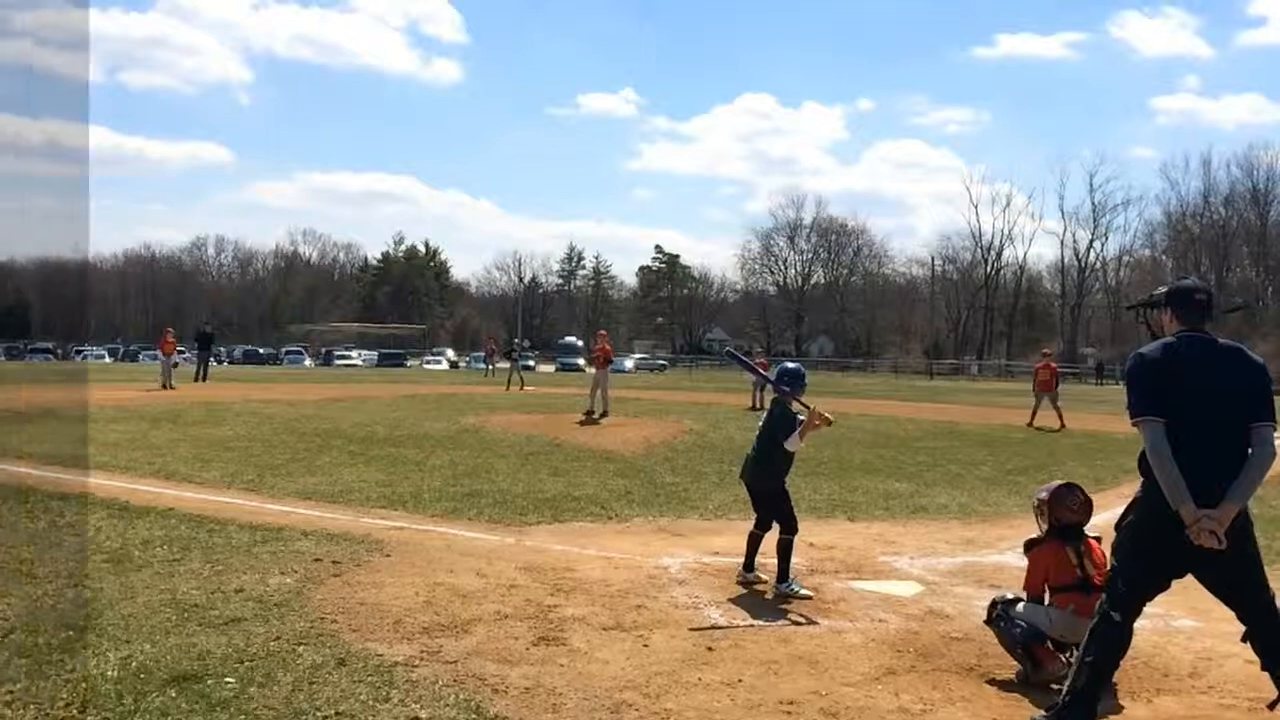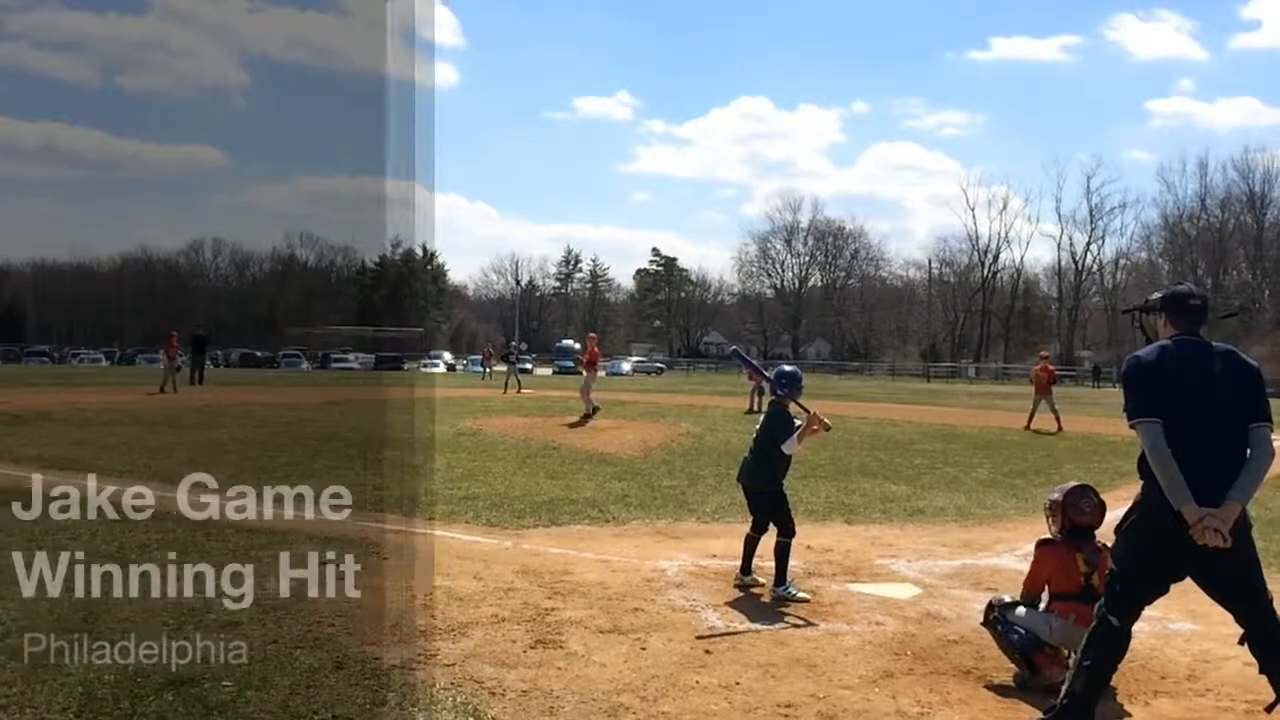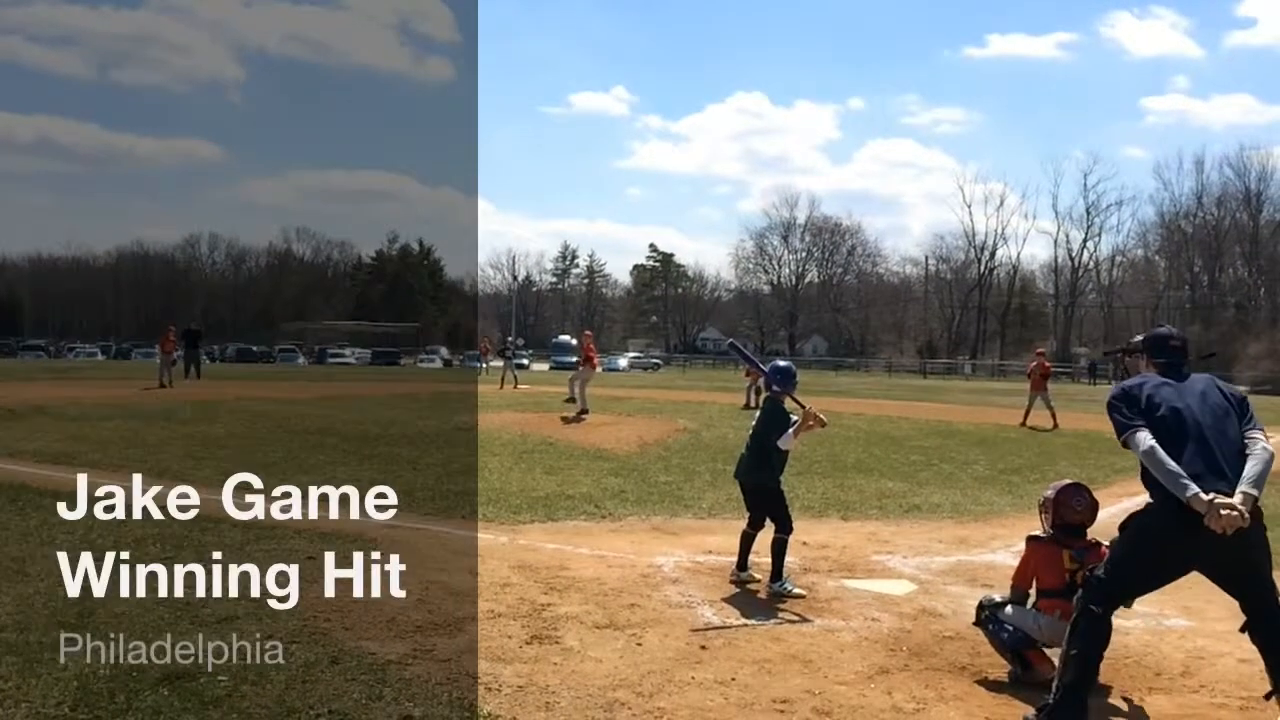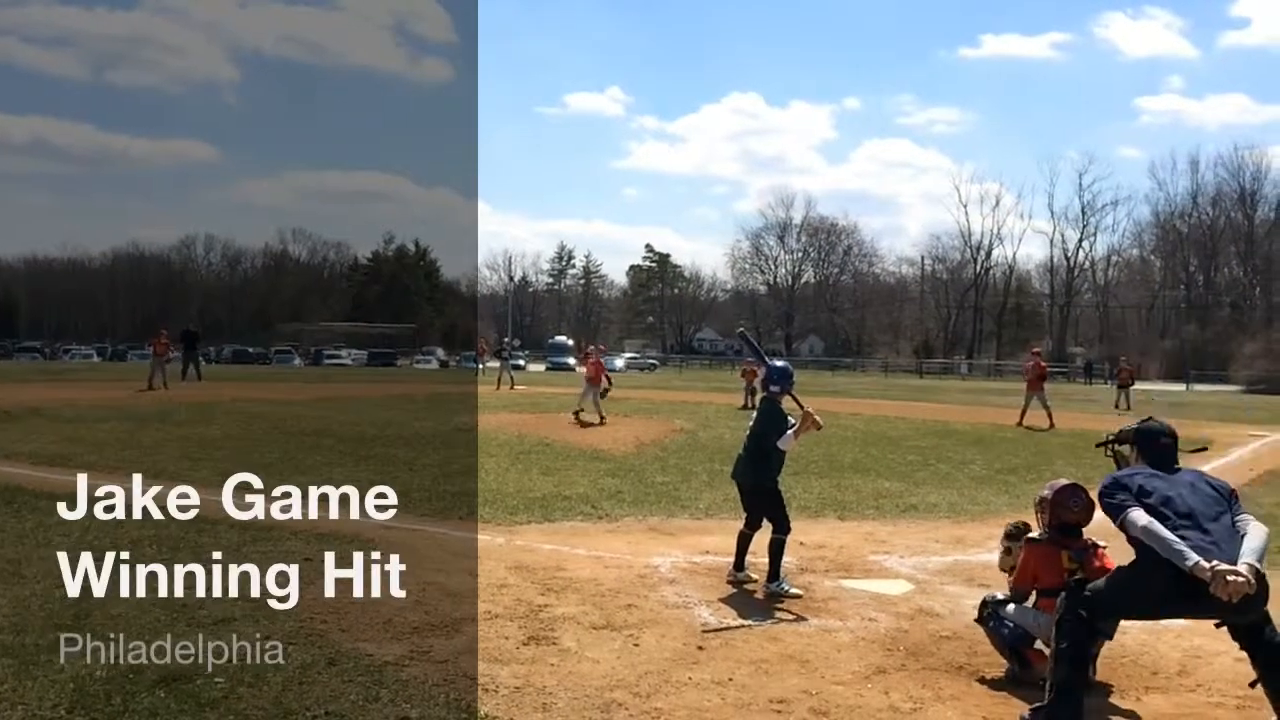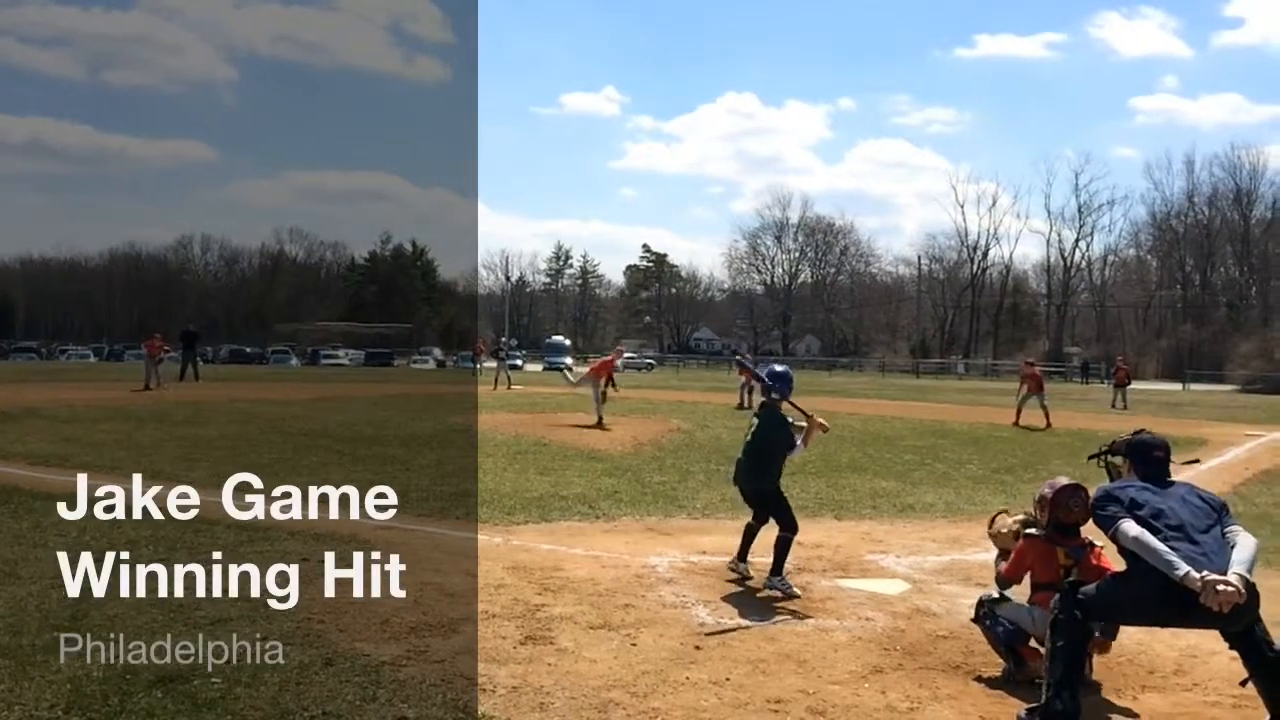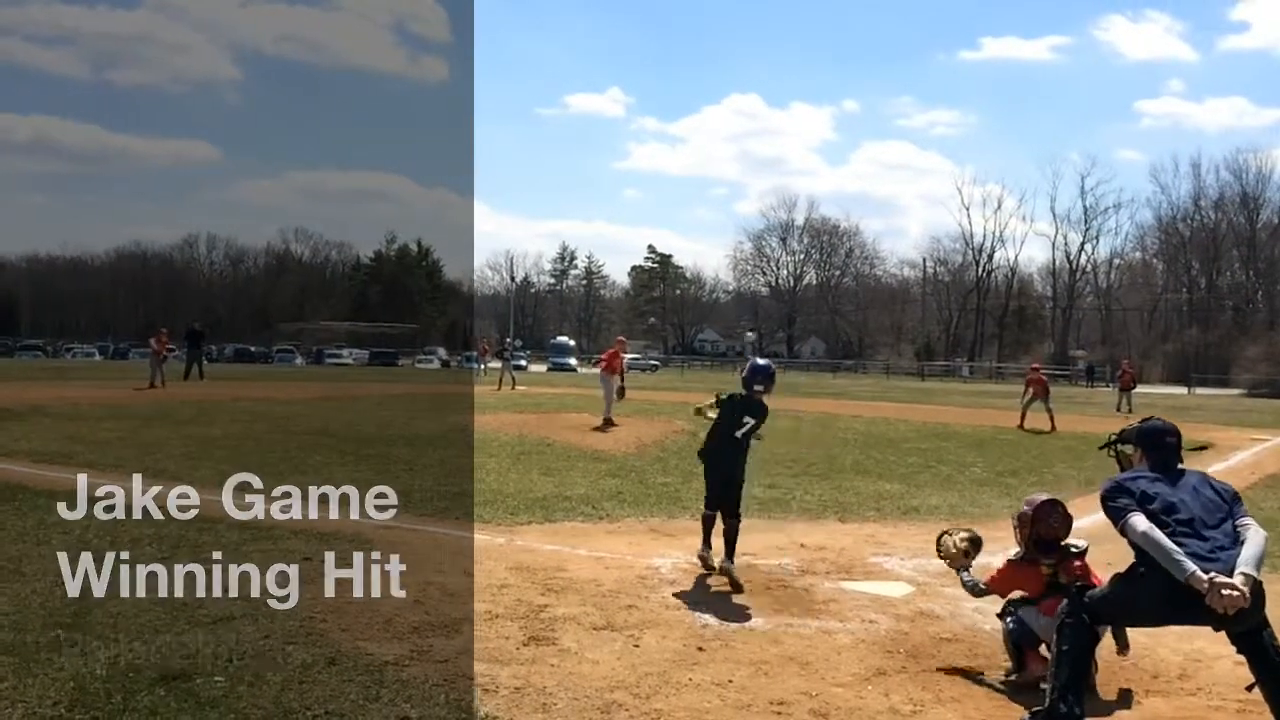
dt=0.5s
person 1, frame 1
left shoulder: (1149, 360)
left elbow: (1155, 442)
left wrist: (1187, 513)
right wrist: (1224, 512)
left hip: (1161, 510)
right hip: (1227, 516)
left knee: (1118, 611)
person 1, frame 2
left shoulder: (1144, 363)
right shoulder: (1244, 367)
left elbow: (1154, 443)
left wrist: (1191, 513)
right wrist: (1227, 512)
left hip: (1163, 513)
right hip: (1227, 517)
left knee: (1115, 615)
person 1, frame 3
left shoulder: (1129, 392)
right shoulder: (1226, 392)
left elbow: (1147, 449)
left wrist: (1199, 501)
right wrist: (1242, 499)
left hip: (1174, 516)
right hip: (1240, 519)
left knee: (1096, 599)
person 1, frame 4
left shoulder: (1119, 482)
right shoulder: (1213, 483)
left elbow: (1143, 525)
right elbow: (1255, 528)
left wrist: (1201, 569)
right wrist: (1246, 570)
left hip: (1181, 583)
right hip: (1241, 583)
left knee: (1078, 603)
right knee: (1250, 613)
person 1, frame 5
left shoulder: (1110, 494)
right shoulder: (1204, 496)
left elbow: (1134, 536)
right elbow: (1245, 539)
left wrist: (1192, 580)
right wrist: (1236, 579)
left hip: (1167, 593)
right hip: (1232, 596)
left knee: (1072, 606)
person 1, frame 6
left shoulder: (1121, 485)
right shoulder: (1217, 486)
left elbow: (1144, 532)
right elbow: (1255, 534)
left wrist: (1198, 581)
right wrist: (1243, 581)
left hip: (1174, 589)
right hip: (1240, 592)
left knee: (1078, 611)
right knee: (1251, 625)
person 2, frame 1
left shoulder: (779, 408)
right shoulder: (783, 412)
left elbow: (798, 427)
right elbow: (790, 445)
left wrist: (817, 422)
right wrist: (809, 424)
left hip: (756, 473)
right hip: (767, 478)
left knee: (764, 520)
right knee: (788, 525)
left ankle: (747, 571)
right ankle: (783, 583)
person 2, frame 2
left shoulder: (775, 411)
right shoulder: (781, 415)
left elbow: (794, 432)
right elbow: (788, 448)
left wrist: (814, 427)
right wrist: (808, 427)
left hip: (752, 476)
right hip: (764, 481)
left knee: (760, 523)
right knee: (786, 528)
left ankle: (744, 574)
right ankle: (780, 586)
person 2, frame 3
left shoulder: (771, 406)
right shoulder: (776, 410)
left elbow: (790, 428)
right elbow: (784, 442)
left wrist: (810, 423)
right wrist: (803, 422)
left hip: (749, 472)
right hip: (762, 477)
left knee: (756, 519)
right knee: (783, 525)
left ankle: (740, 570)
right ankle: (776, 582)
person 2, frame 4
left shoulder: (767, 406)
right shoulder: (773, 411)
left elbow: (788, 428)
right elbow: (784, 443)
left wrist: (807, 424)
right wrist: (802, 424)
left hip: (746, 473)
right hip: (760, 477)
left knee: (753, 520)
right knee: (781, 525)
left ankle: (737, 570)
right ankle: (773, 582)
person 2, frame 5
left shoulder: (764, 410)
right shoulder: (775, 419)
left elbow: (788, 428)
right elbow: (794, 451)
left wrist: (811, 426)
right wrist: (811, 429)
left hip: (746, 475)
right hip: (761, 481)
left knee: (761, 515)
right knee: (788, 525)
left ankle: (740, 560)
right ankle: (775, 577)
person 2, frame 6
left shoulder: (733, 400)
right shoulder: (762, 411)
left elbow: (718, 405)
left hip: (713, 458)
right hip: (734, 464)
left knee: (712, 504)
right knee: (731, 513)
left ankle: (706, 549)
right ankle: (727, 561)
person 3, frame 1
left shoulder: (1041, 548)
right shoulder: (1094, 546)
left elbow: (1035, 600)
left hip: (1066, 622)
left knee: (1000, 608)
left ankle: (1045, 664)
person 3, frame 2
left shoulder: (1049, 550)
right shoulder: (1104, 553)
left elbow: (1028, 600)
left hip: (1063, 630)
left knee: (997, 609)
left ankle: (1043, 669)
person 3, frame 3
left shoulder: (1038, 546)
right shoulder: (1099, 551)
left elbow: (1017, 597)
left hip: (1050, 629)
left knee: (988, 608)
left ankle: (1034, 665)
person 3, frame 4
left shoulder: (1036, 546)
right shoulder: (1095, 550)
left elbow: (1019, 596)
left wrist: (1011, 566)
left hip: (1050, 628)
left knee: (991, 606)
left ankle: (1031, 664)
person 3, frame 5
left shoulder: (1032, 542)
right shoulder: (1092, 550)
left elbow: (1003, 582)
left wrist: (1004, 551)
right wrist: (1106, 636)
left hip: (1045, 624)
left knee: (987, 606)
left ankle: (1027, 662)
person 3, frame 6
left shoulder: (1019, 565)
right shoulder: (1076, 557)
left elbow: (978, 590)
left wrist: (962, 569)
right wrist: (1122, 641)
left hip: (1054, 628)
left knee: (1013, 609)
left ankle: (1030, 667)
